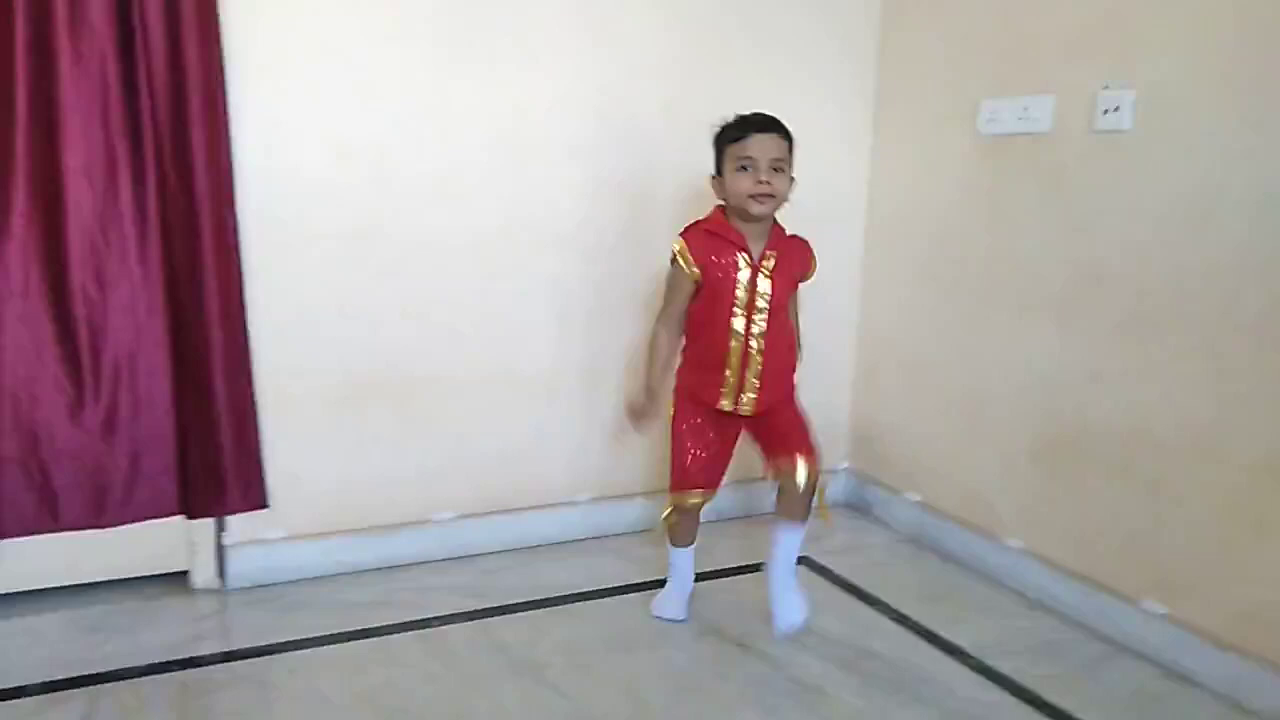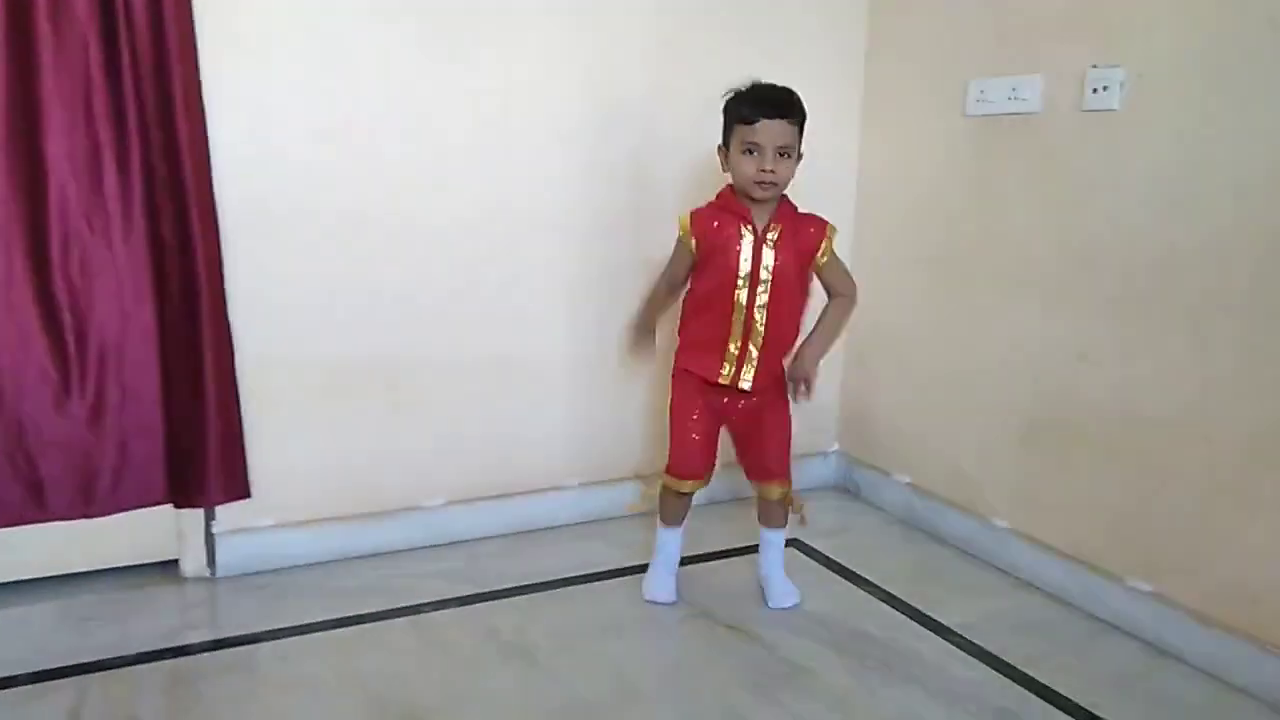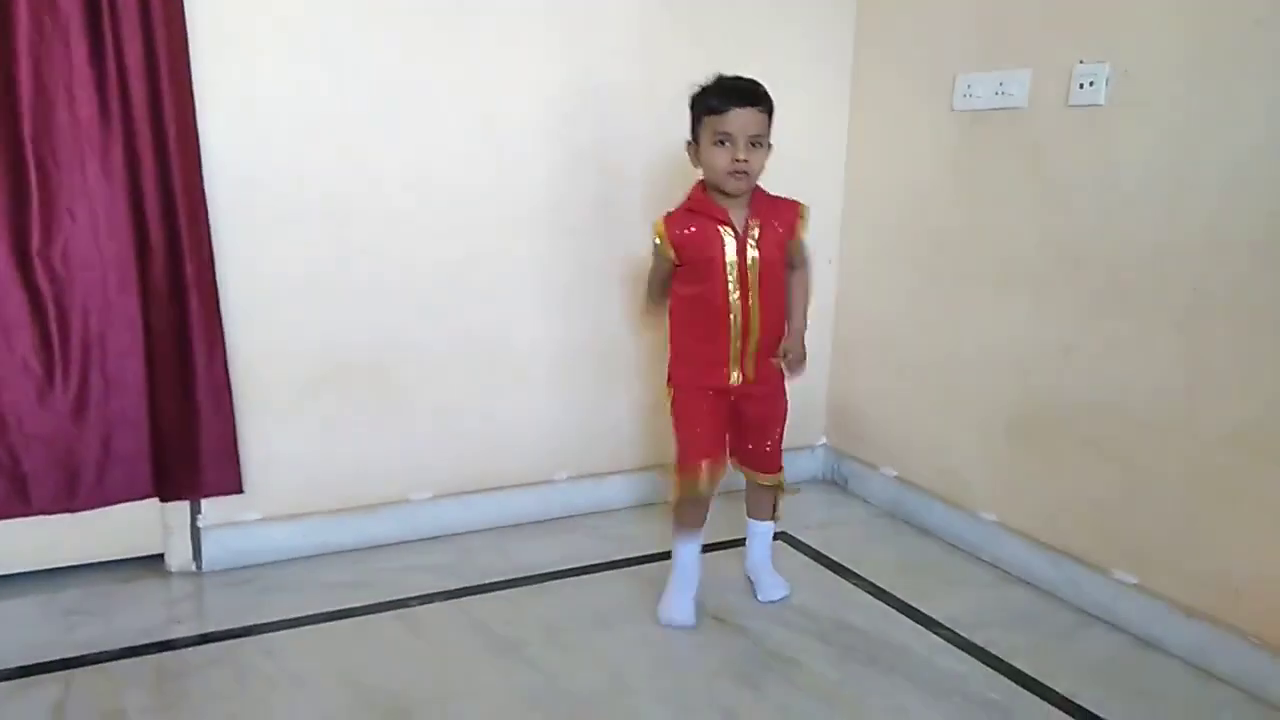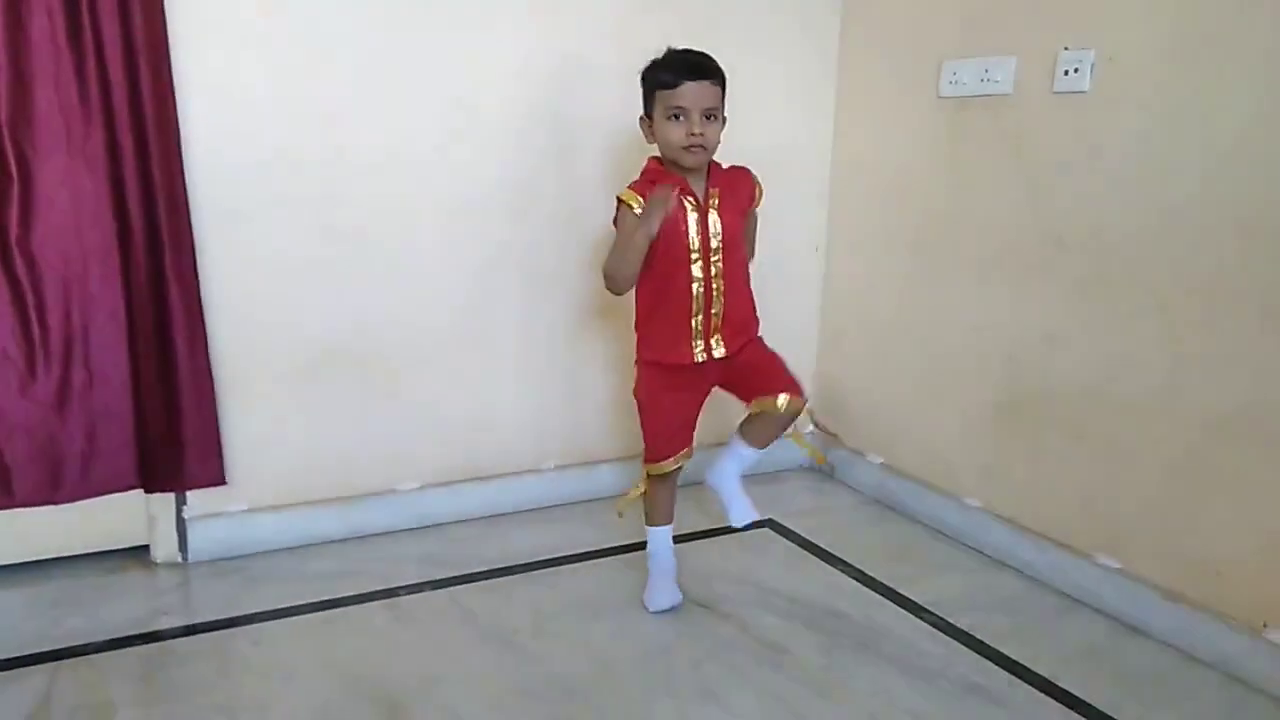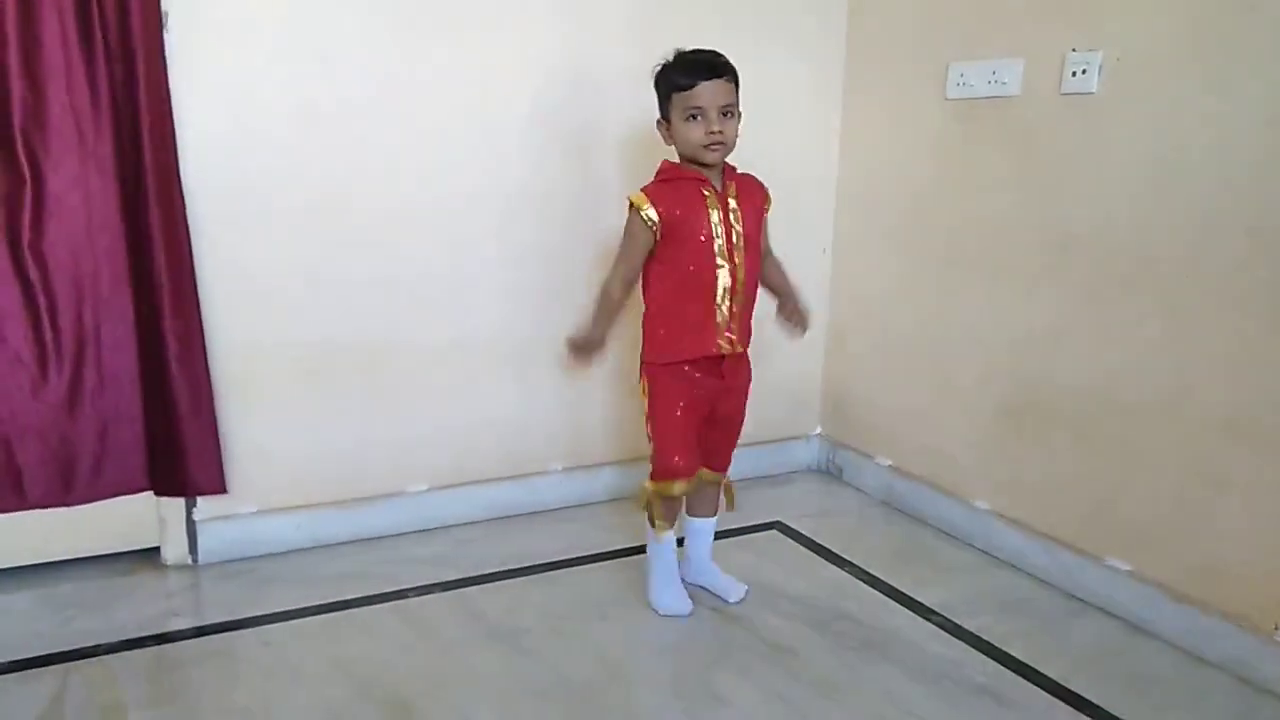
dt=0.3s
person 1, frame 1
left shoulder: (798, 254)
right shoulder: (695, 249)
right elbow: (668, 323)
right wrist: (650, 389)
left hip: (769, 394)
right hip: (704, 395)
left knee: (801, 476)
right knee: (689, 491)
left ankle: (782, 574)
right ankle: (679, 581)
person 1, frame 2
left shoulder: (810, 233)
right shoulder: (703, 224)
left elbow: (844, 294)
right elbow: (673, 280)
left wrist: (812, 351)
right wrist: (647, 319)
left hip: (767, 376)
right hip: (701, 372)
left knee: (772, 481)
right knee: (685, 475)
left ankle: (771, 565)
right ankle: (664, 560)
person 1, frame 3
left shoulder: (784, 217)
right shoulder: (679, 228)
right elbow: (659, 284)
left wrist: (796, 333)
left hip: (762, 373)
right hip: (698, 376)
left knee: (765, 471)
right knee: (699, 473)
left ankle: (758, 560)
right ankle: (683, 577)
person 1, frame 4
left shoulder: (741, 186)
right shoulder: (638, 199)
right elbow: (616, 280)
right wrist: (645, 226)
left hip: (735, 339)
right hip: (666, 354)
left knee: (785, 401)
right knee: (663, 460)
left ankle: (727, 472)
right ankle: (661, 566)
person 1, frame 5
left shoulder: (751, 194)
right shoulder: (656, 203)
right elbow: (623, 276)
left wrist: (786, 298)
right wrist: (595, 331)
left hip: (732, 357)
right hip: (674, 360)
left knee: (713, 464)
right knee: (673, 470)
left ankle: (699, 561)
right ankle: (663, 563)
